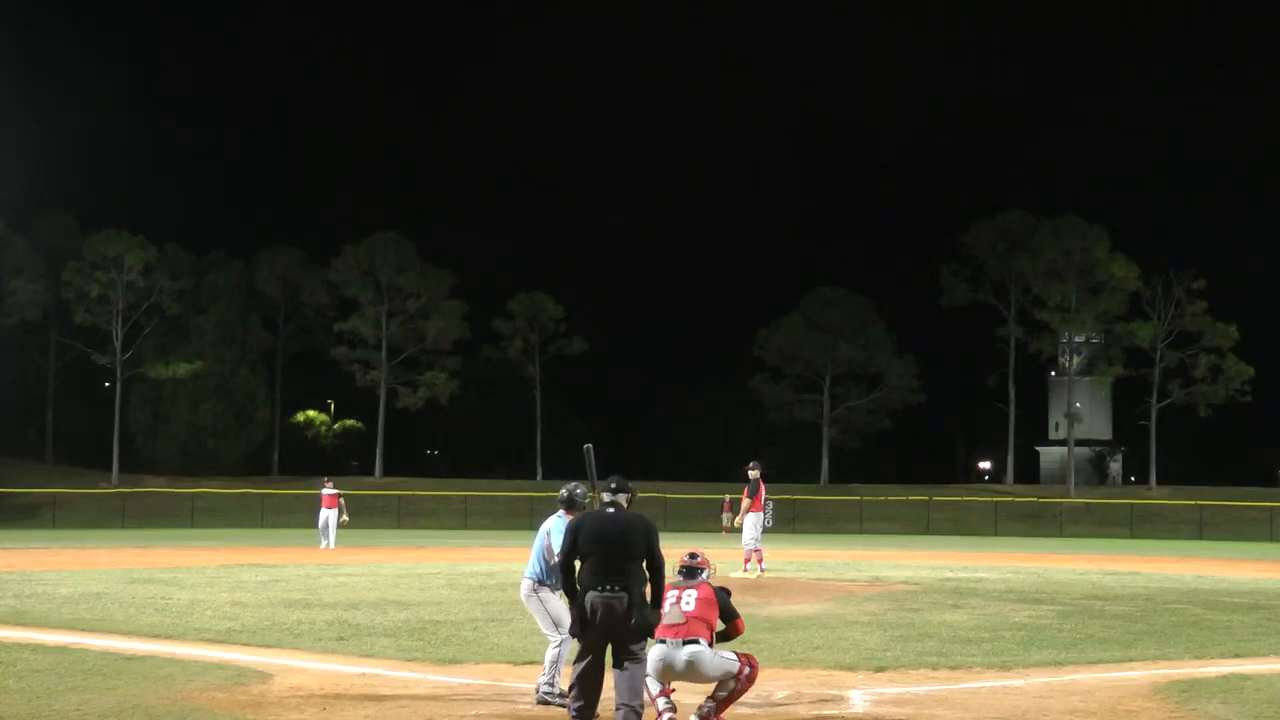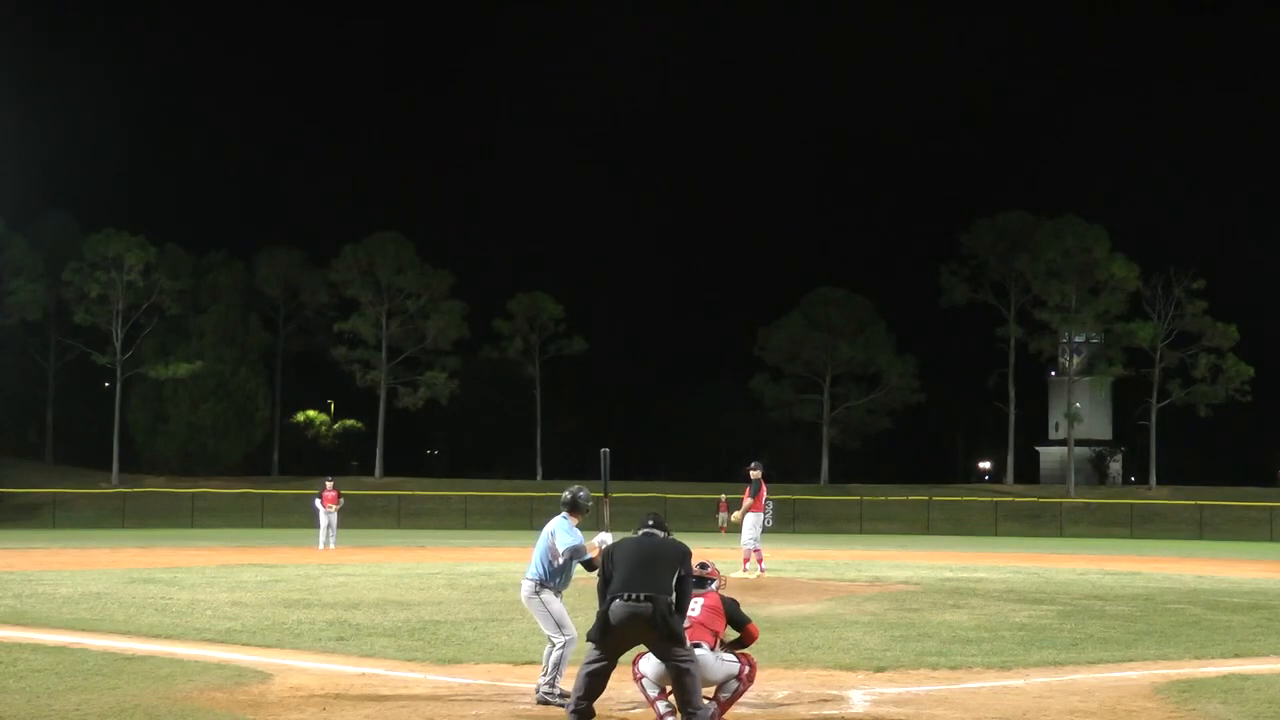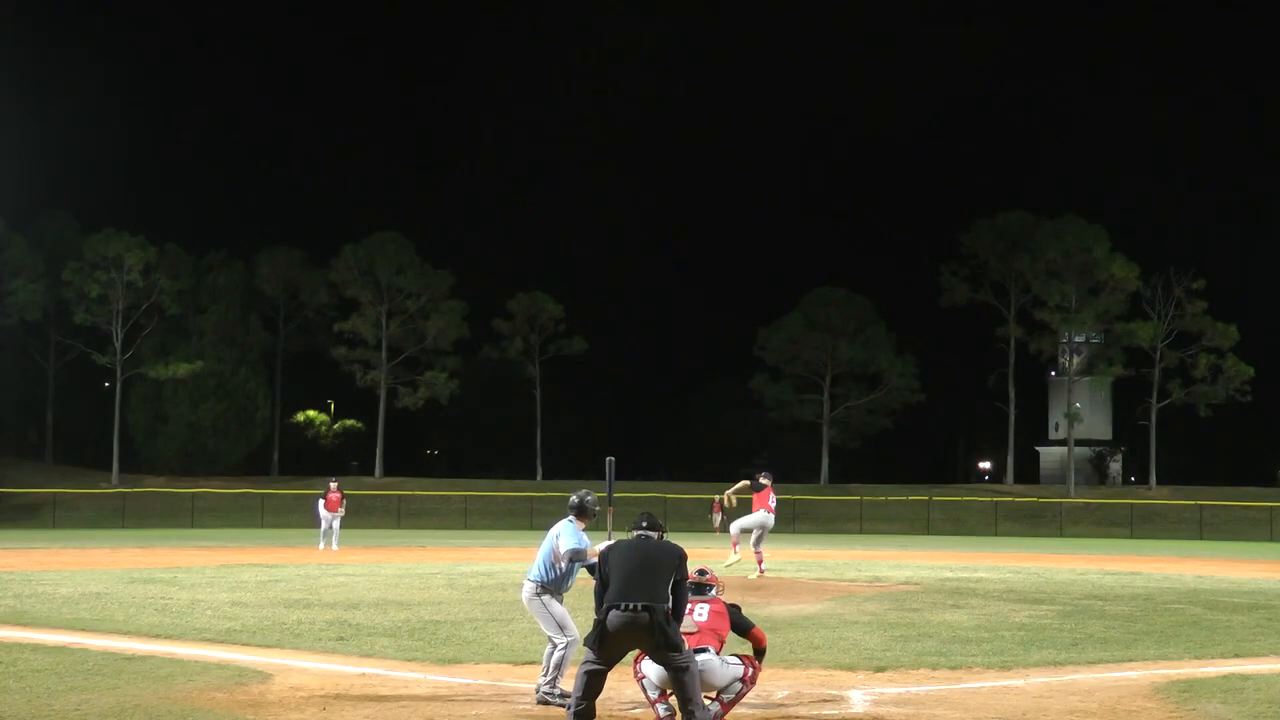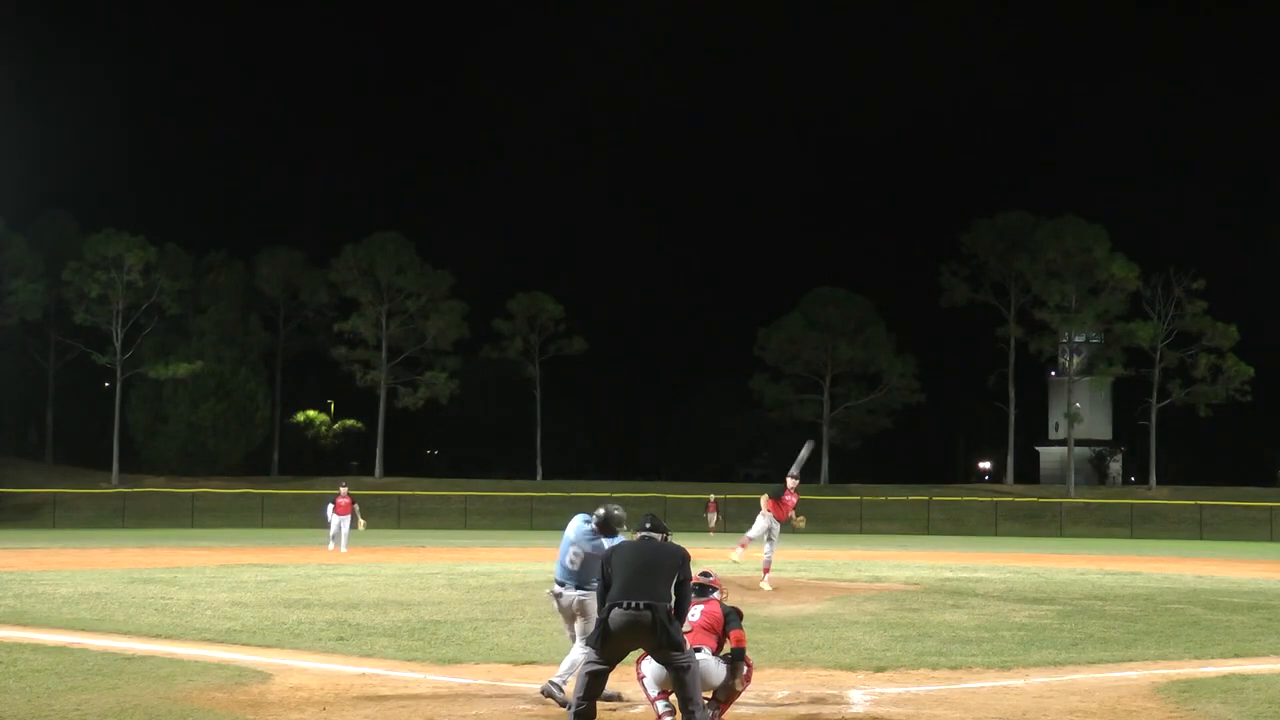
dt=1s
person 1, frame 1
left shoulder: (570, 526)
right shoulder: (557, 523)
left hip: (548, 588)
right hip: (537, 588)
left knee: (561, 634)
right knee: (562, 635)
left ankle: (547, 684)
right ankle: (547, 691)
person 1, frame 2
left shoulder: (574, 531)
right shoulder: (561, 524)
left elbow: (590, 565)
right elbow: (572, 553)
left wrist: (604, 549)
right wrist: (596, 541)
left hip: (547, 590)
right hip: (538, 590)
left knee: (558, 637)
right knee: (567, 637)
left ankle: (546, 685)
right ankle: (548, 692)
person 1, frame 3
left shoulder: (580, 535)
right shoulder: (568, 528)
right elbow: (571, 555)
right wrist: (599, 549)
left hip: (547, 592)
right hip: (539, 592)
left knee: (559, 638)
right knee: (569, 638)
left ankle: (545, 684)
right ankle: (547, 692)
person 1, frame 4
left shoulder: (578, 520)
right shoulder: (608, 546)
left hip: (560, 592)
right hip: (583, 597)
left knee: (579, 642)
right knee: (582, 646)
right ankle: (556, 684)
person 2, frame 1
left shoulder: (579, 523)
right shoulder: (643, 524)
left elbow: (565, 564)
right elbow: (657, 567)
left wrist: (574, 599)
right wrist: (655, 605)
left hip: (592, 600)
right hip: (630, 601)
left knee: (587, 660)
right knee: (631, 661)
person 2, frame 2
left shoulder: (615, 548)
right shoulder: (679, 550)
left elbow: (603, 589)
right elbow: (684, 593)
left wrist: (608, 621)
right wrist: (676, 623)
left hip: (618, 610)
right hip: (657, 611)
left knee: (596, 662)
right knee: (684, 663)
person 2, frame 3
left shoulder: (610, 551)
right shoulder: (675, 552)
left elbow: (599, 596)
right elbow: (680, 598)
left wrist: (605, 624)
right wrist: (672, 629)
left hip: (615, 618)
right hip: (655, 619)
left knee: (593, 665)
right knee: (683, 664)
person 2, frame 4
left shoulder: (613, 551)
right shoulder: (678, 553)
left elbow: (602, 594)
right elbow: (684, 597)
left wrist: (606, 625)
right wrist: (675, 627)
left hip: (617, 617)
right hip: (656, 618)
left knee: (594, 665)
right knee: (684, 664)
person 3, frame 1
left shoulder: (664, 592)
right shoulder: (713, 592)
right elbow: (738, 628)
left hip: (661, 655)
right hip: (696, 654)
left knee: (648, 668)
right knee: (748, 667)
person 3, frame 2
right shoulder: (721, 600)
right elbow: (752, 634)
right wrist: (728, 646)
left hip: (662, 661)
right hip: (700, 658)
left knee: (639, 665)
right knee: (747, 666)
person 3, frame 3
right shoulder: (724, 608)
right elbow: (759, 637)
right wrist: (758, 664)
right hip: (707, 665)
left knee: (641, 662)
right knee: (749, 667)
person 3, frame 4
right shoulder: (725, 610)
right elbow: (738, 644)
right wrist: (737, 679)
left hip: (664, 667)
right hip: (702, 665)
left knee: (644, 663)
right knee: (744, 665)
